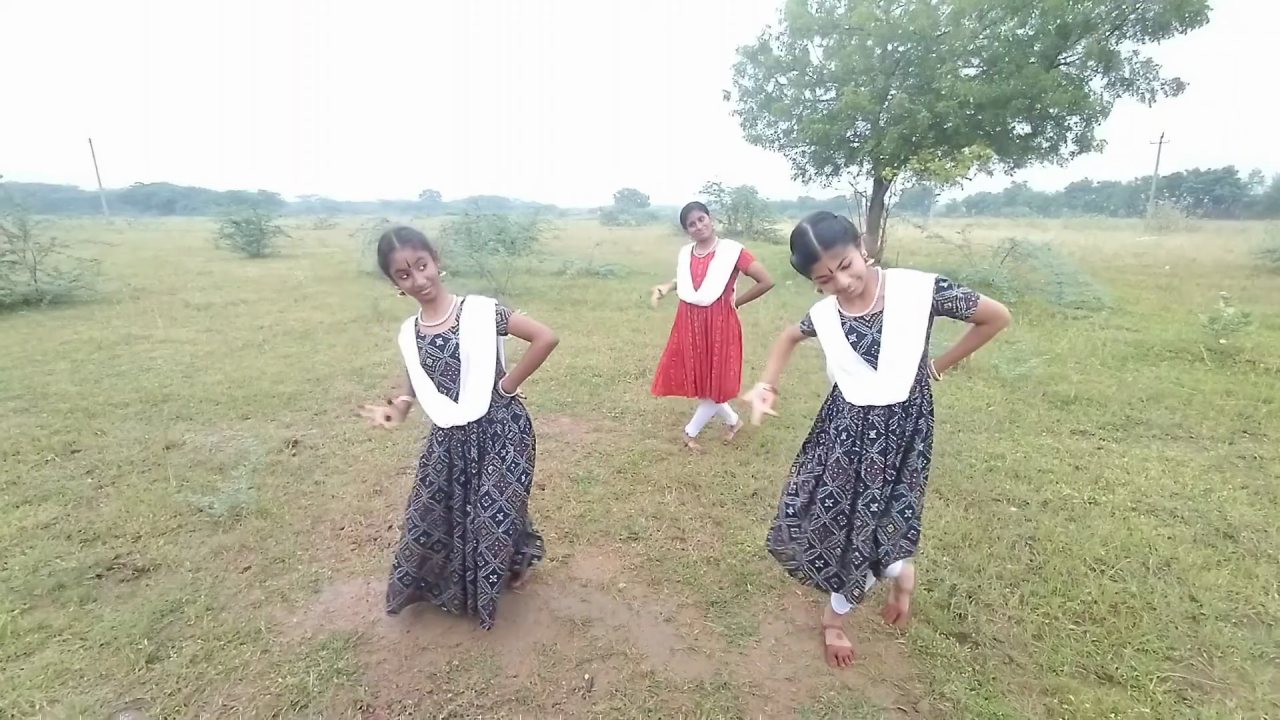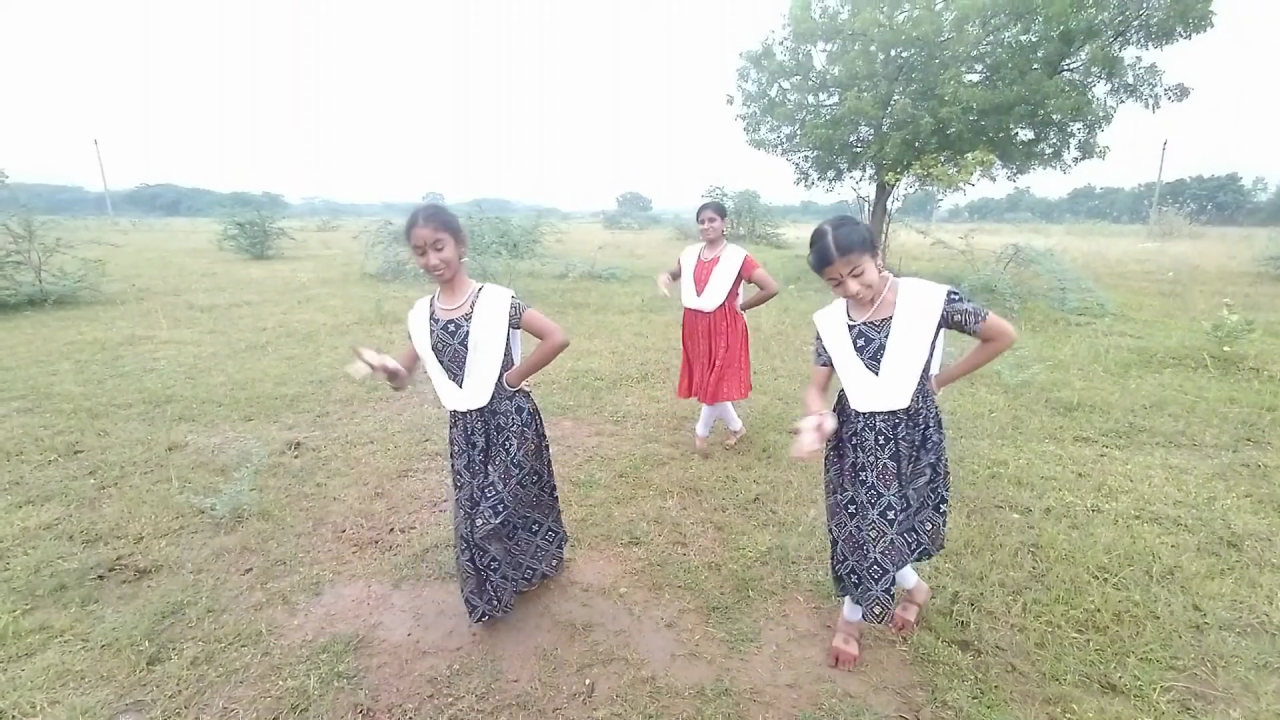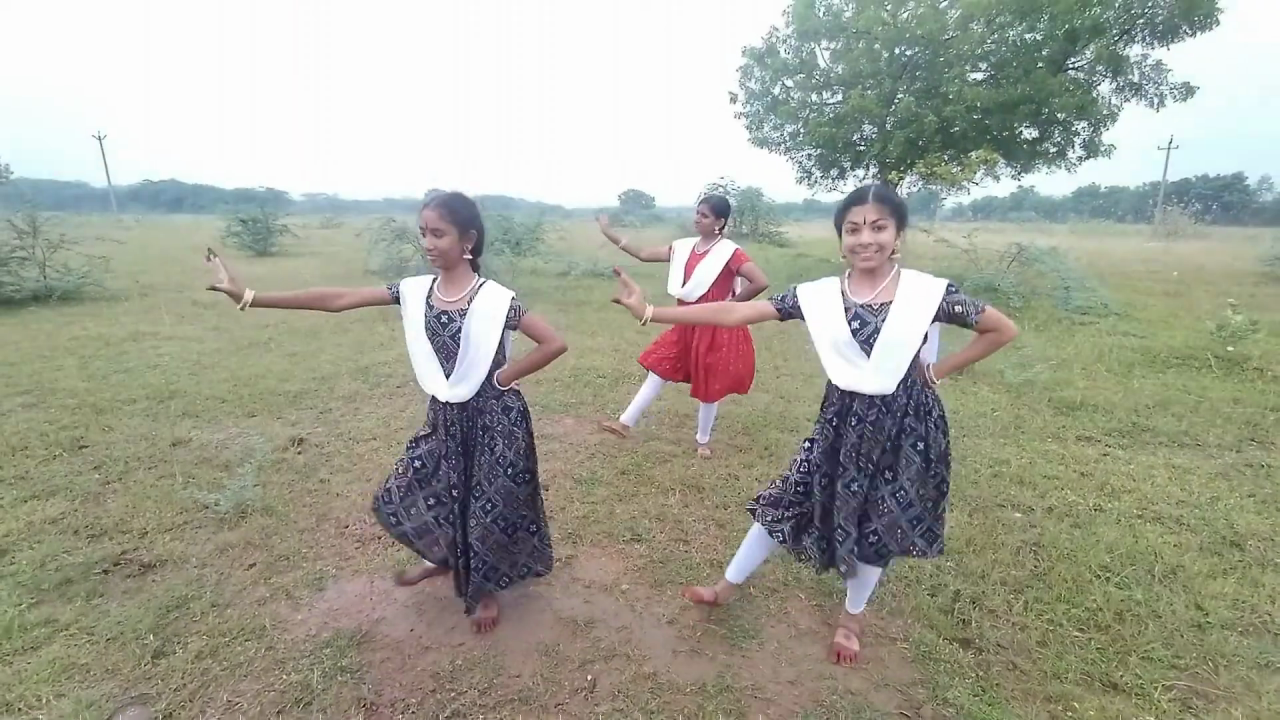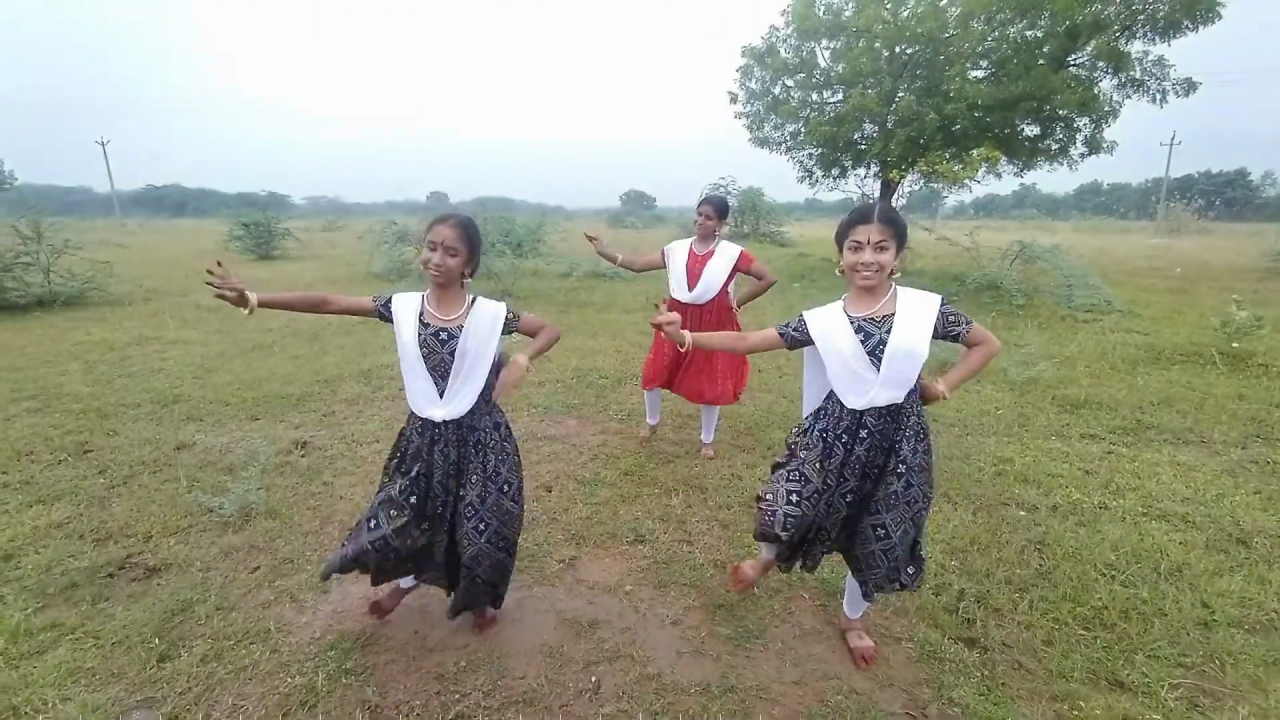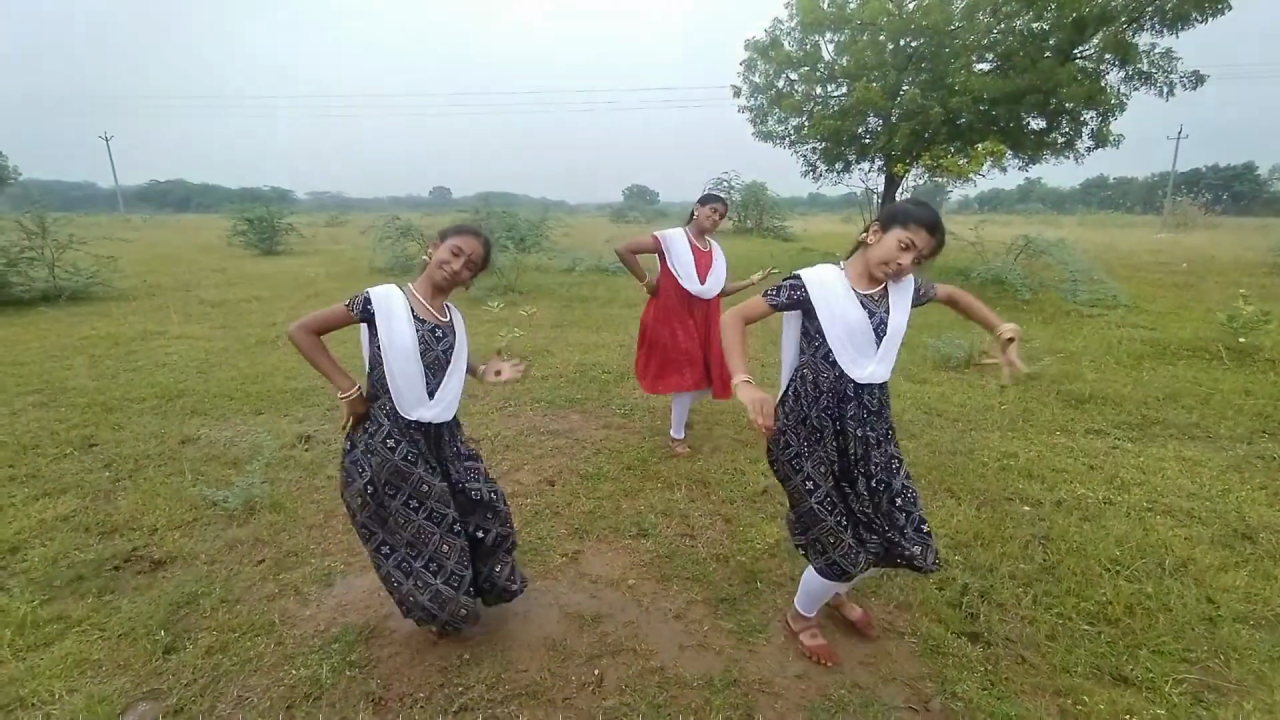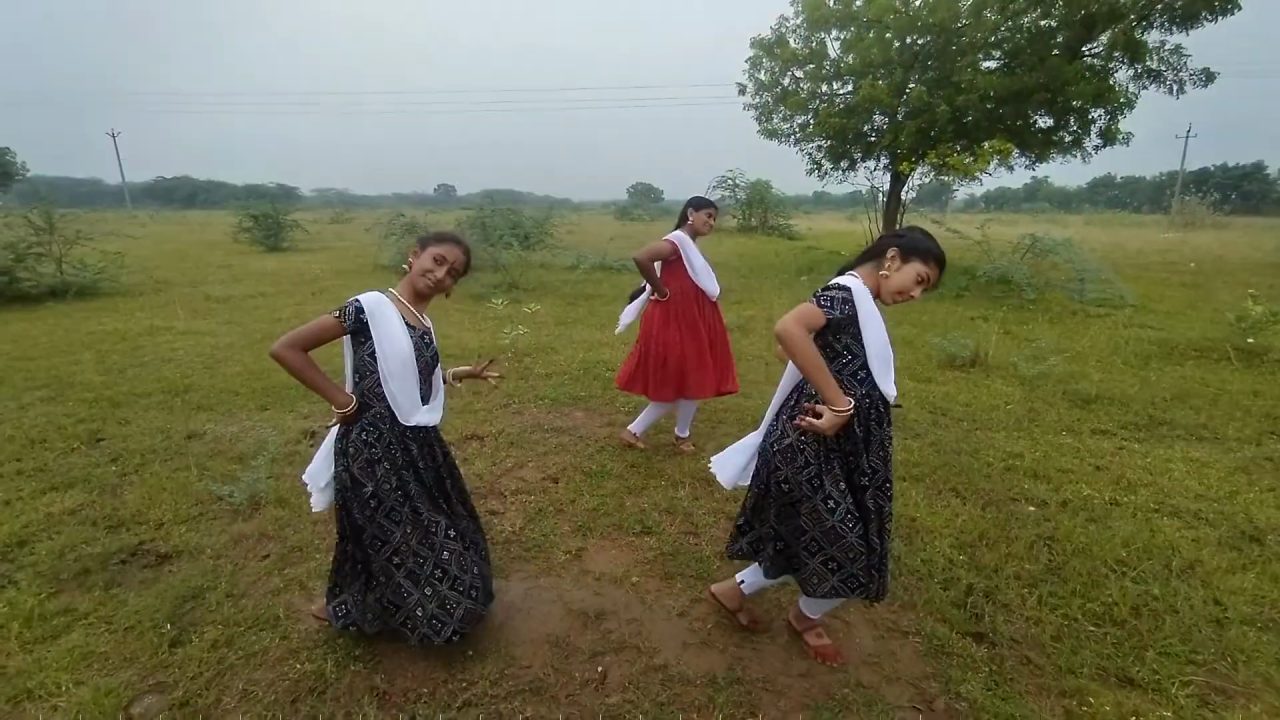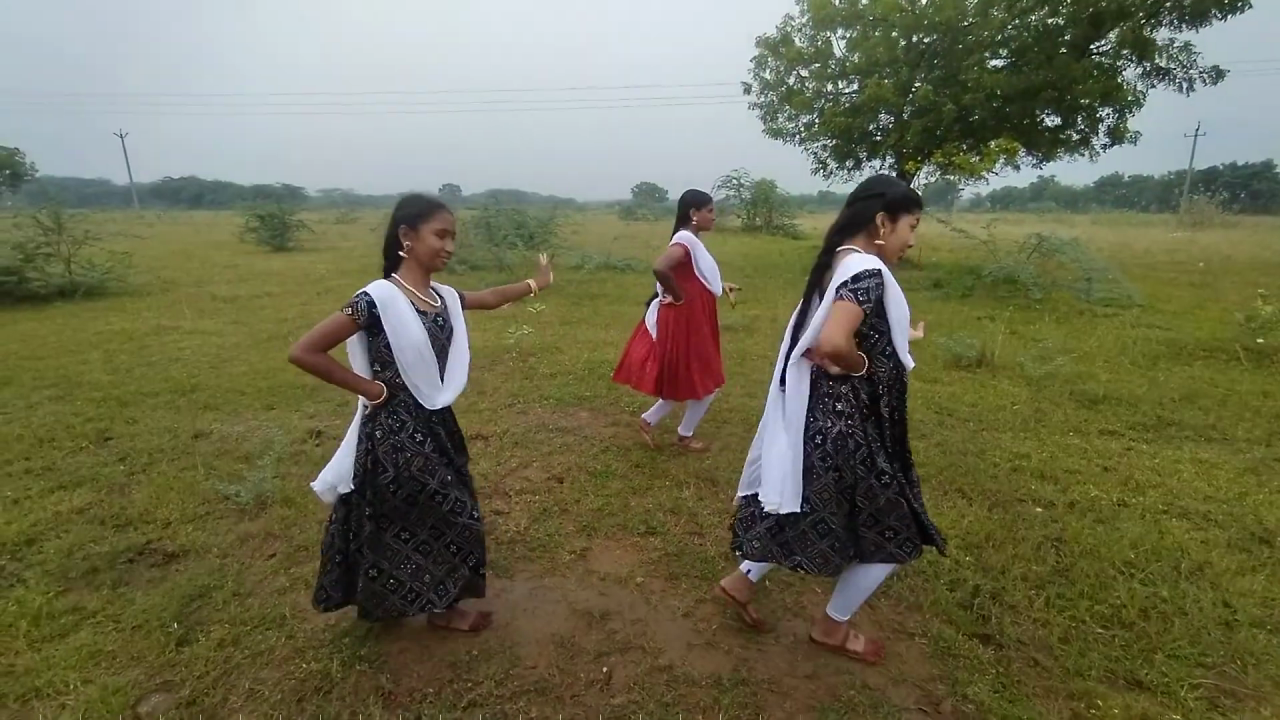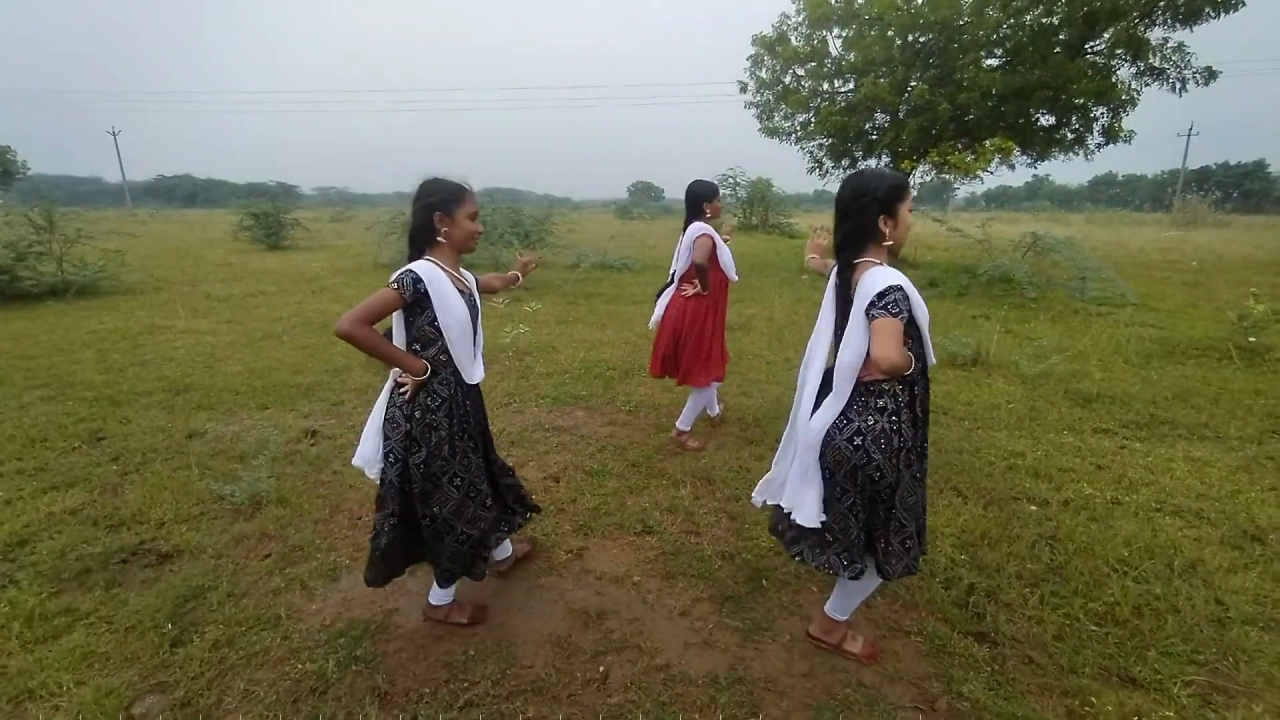
dt=0.3s
person 1, frame 1
left shoulder: (921, 289)
right shoulder: (822, 316)
left elbow: (995, 315)
right elbow: (786, 338)
left wrist: (938, 366)
right wrist: (766, 386)
left hip: (902, 429)
right hip: (844, 426)
left knee: (874, 525)
right knee: (817, 518)
left ankle: (835, 614)
right ankle: (899, 573)
person 1, frame 2
left shoulder: (932, 300)
right shoulder: (828, 320)
left elbow: (996, 335)
right elbow: (819, 377)
left wrist: (941, 378)
right wrist: (817, 416)
left hip: (911, 436)
right hip: (854, 436)
left knee: (882, 536)
right knee: (866, 530)
left ankle: (850, 621)
right ankle: (911, 587)
person 1, frame 3
left shoulder: (930, 293)
right shoulder: (816, 296)
left elbow: (1003, 330)
right elbow: (735, 313)
left wrist: (936, 372)
right wrist: (651, 312)
left hip: (902, 425)
right hip: (843, 418)
left knee: (879, 524)
right knee: (786, 503)
left ankle: (851, 616)
right ankle: (728, 586)
person 1, frame 4
left shoulder: (926, 308)
right shoulder: (820, 320)
left elbow: (986, 342)
right elbow: (749, 341)
left wrist: (945, 382)
right wrist: (686, 336)
left hip: (897, 442)
right hip: (833, 434)
left knee: (880, 543)
right knee: (785, 509)
left ankle: (852, 618)
right ankle: (766, 556)
person 1, frame 5
left shoulder: (906, 290)
right shoulder: (814, 283)
left elbow: (952, 293)
right elbow: (734, 316)
left wrist: (1005, 333)
right wrist: (743, 382)
left hip: (867, 422)
right hip: (814, 422)
left knee: (885, 523)
right knee: (841, 537)
left ankle: (835, 591)
right ankle: (801, 615)
person 1, frame 6
left shoulder: (861, 301)
right shoulder: (848, 292)
right elbow: (788, 328)
right wrist: (838, 401)
left hip: (836, 446)
right hip: (816, 449)
left knee: (813, 542)
right knee: (847, 551)
left ankle: (734, 589)
right ankle: (805, 617)
person 1, frame 7
left shoulder: (840, 264)
right shoulder: (867, 273)
right elbow: (833, 342)
left wrist: (896, 341)
right wrist: (859, 365)
left hip: (821, 418)
right hip: (844, 426)
left knee: (814, 516)
right knee: (895, 531)
left ankle: (742, 579)
right ankle: (833, 624)
person 1, frame 8
left shoulder: (844, 273)
right shoulder: (890, 287)
right elbow: (886, 358)
left wrist: (818, 262)
right wrist: (904, 364)
left hip: (837, 420)
right hip: (870, 432)
right knee: (889, 543)
right ankle: (831, 623)
person 2, frame 1
left shoulder: (482, 311)
right shoulder: (409, 334)
left elbow: (546, 338)
left wrist: (507, 385)
right wrist: (396, 409)
left hip: (499, 430)
right hip: (449, 438)
left knee: (496, 519)
right knee: (431, 520)
left ankle: (485, 597)
right ankle: (456, 592)
person 2, frame 2
left shoulder: (492, 300)
right shoulder: (421, 314)
left elbow: (556, 337)
right elbow: (405, 373)
left wrist: (512, 380)
right wrist: (392, 371)
left hip: (505, 421)
right hip: (464, 424)
left knee: (495, 514)
right knee: (474, 514)
left ankle: (506, 587)
person 2, frame 3
left shoulder: (497, 300)
right shoulder: (414, 291)
left elbow: (555, 343)
right elbow: (338, 300)
left wrist: (505, 377)
right wrist: (251, 297)
left hip: (492, 417)
right hip: (446, 417)
left knee: (489, 505)
right knee: (406, 495)
left ankle: (486, 591)
right ankle: (441, 558)
person 2, frame 4
left shoulder: (493, 316)
right shoulder: (401, 306)
left elbow: (550, 331)
right elbow: (327, 303)
left wrist: (521, 361)
right wrist: (253, 299)
left hip: (479, 437)
right hip: (425, 434)
left knee: (482, 528)
right knee: (396, 517)
left ankle: (479, 598)
right ankle: (403, 581)
person 2, frame 5
left shoulder: (455, 322)
right shoulder: (383, 300)
right elbow: (301, 330)
left wrist: (488, 372)
right wrist: (348, 389)
left hip: (442, 434)
right hip: (388, 435)
left knee: (479, 509)
right knee: (420, 526)
right ankle: (431, 608)
person 2, frame 6
left shoulder: (425, 327)
right shoulder: (368, 308)
right elbow: (285, 348)
left wrist: (456, 376)
right wrist: (341, 399)
left hip: (419, 442)
right hip: (375, 445)
left knee: (439, 532)
person 2, frame 7
left shoulder: (445, 298)
right shoulder: (378, 297)
left elbow: (489, 298)
right elbow: (304, 352)
left wrist: (532, 285)
right wrist: (370, 388)
left hip: (433, 424)
right hip: (397, 430)
left knee: (442, 514)
right knee: (454, 516)
right ankle: (441, 607)
person 2, frame 8
left shoulder: (459, 276)
right shoulder: (420, 276)
left elbow: (490, 285)
right elbow: (349, 326)
left wrist: (516, 275)
right wrist: (413, 366)
left hip: (457, 401)
right hip: (430, 407)
left knee: (478, 482)
right knee: (452, 500)
left ankle: (498, 551)
right ankle: (440, 601)
person 3, frame 1
left shoulder: (733, 251)
right shoulder: (685, 253)
left elbow: (767, 281)
left wrist: (737, 300)
right wrist: (665, 288)
left hip: (719, 323)
right hip: (688, 323)
left knee: (716, 382)
right knee: (692, 378)
left ankle: (691, 431)
right ankle: (732, 419)
person 3, frame 2
left shoulder: (738, 257)
right shoulder: (689, 255)
left elbow: (772, 288)
right elbow: (674, 274)
left wrist: (740, 306)
right wrist: (665, 278)
left hip: (724, 328)
right hip: (695, 326)
left knee: (717, 387)
right knee: (704, 386)
left ankle: (702, 431)
right ankle: (736, 426)
person 3, frame 3
left shoulder: (730, 252)
right shoulder: (684, 247)
left elbow: (761, 282)
right elbow: (644, 254)
left wrist: (733, 302)
right wrist: (611, 235)
left hip: (714, 325)
right hip: (686, 322)
left knee: (709, 385)
right knee: (658, 368)
left ankle: (703, 439)
right ankle: (626, 423)
person 3, frame 4
left shoulder: (732, 253)
right shoulder: (676, 249)
left elbow: (768, 278)
right elbow: (638, 265)
left wrist: (736, 303)
right wrist: (606, 252)
left hip: (713, 324)
left knee: (709, 384)
right knee: (655, 374)
left ankle: (707, 440)
right ankle: (652, 421)
person 3, frame 5
left shoulder: (715, 250)
right shoulder: (670, 238)
left elbow: (718, 289)
right elbow: (623, 249)
left wrist: (752, 281)
right wrist: (646, 280)
left hip: (705, 319)
right hip: (672, 316)
left knee: (710, 377)
right knee: (684, 377)
left ankle: (679, 423)
right ankle: (677, 436)
person 3, frame 6
left shoulder: (689, 245)
right shoulder: (677, 241)
right elbow: (641, 257)
left wrist: (711, 296)
right wrist: (661, 291)
left hip: (690, 323)
right hip: (674, 323)
left knee: (688, 383)
right knee: (687, 383)
right ankle: (682, 434)
person 3, frame 7
left shoulder: (691, 242)
right shoulder: (685, 241)
right elbow: (659, 268)
left wrist: (722, 286)
right wrist: (678, 296)
left hip: (690, 322)
right hip: (685, 323)
left knee: (688, 382)
right knee: (704, 384)
left ankle: (648, 420)
right ankle: (685, 436)
person 3, frame 8
left shoulder: (694, 230)
right shoulder: (704, 232)
right elbow: (699, 261)
left wrist: (721, 241)
right wrist: (705, 286)
left hip: (687, 309)
right hip: (697, 311)
left knee: (704, 364)
right knee: (709, 372)
left ankle: (713, 409)
right ankle: (682, 429)
